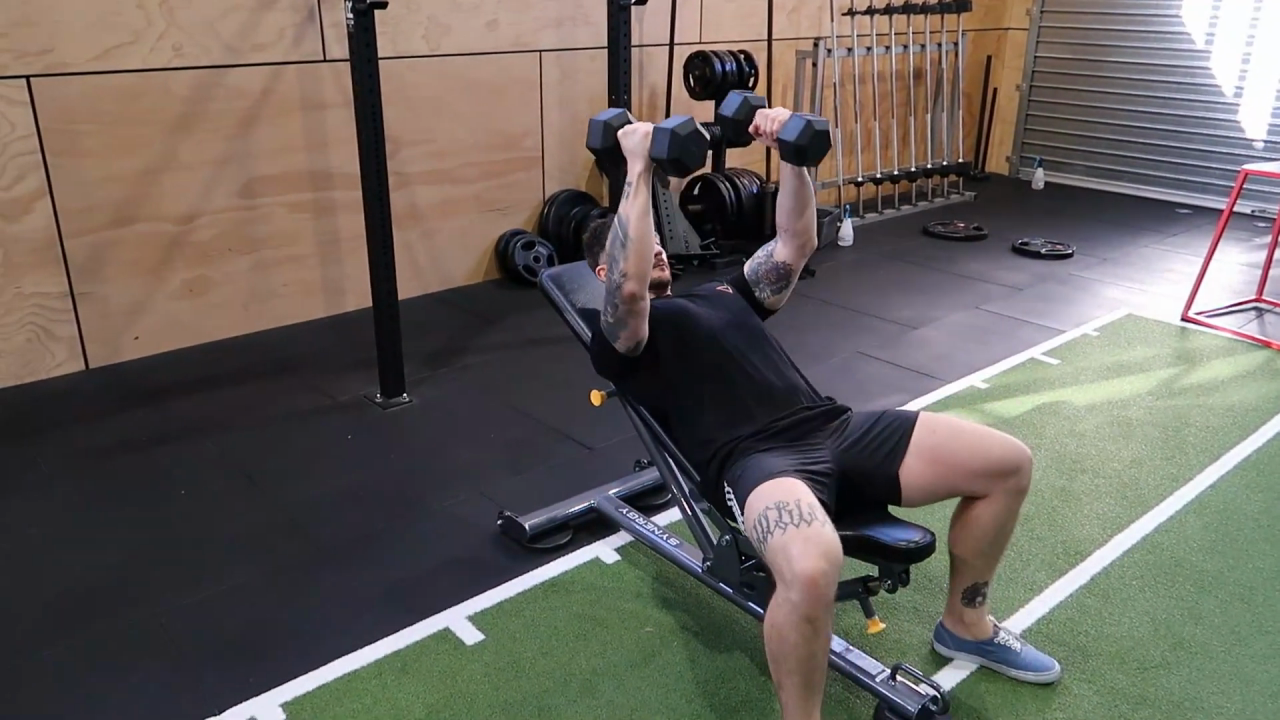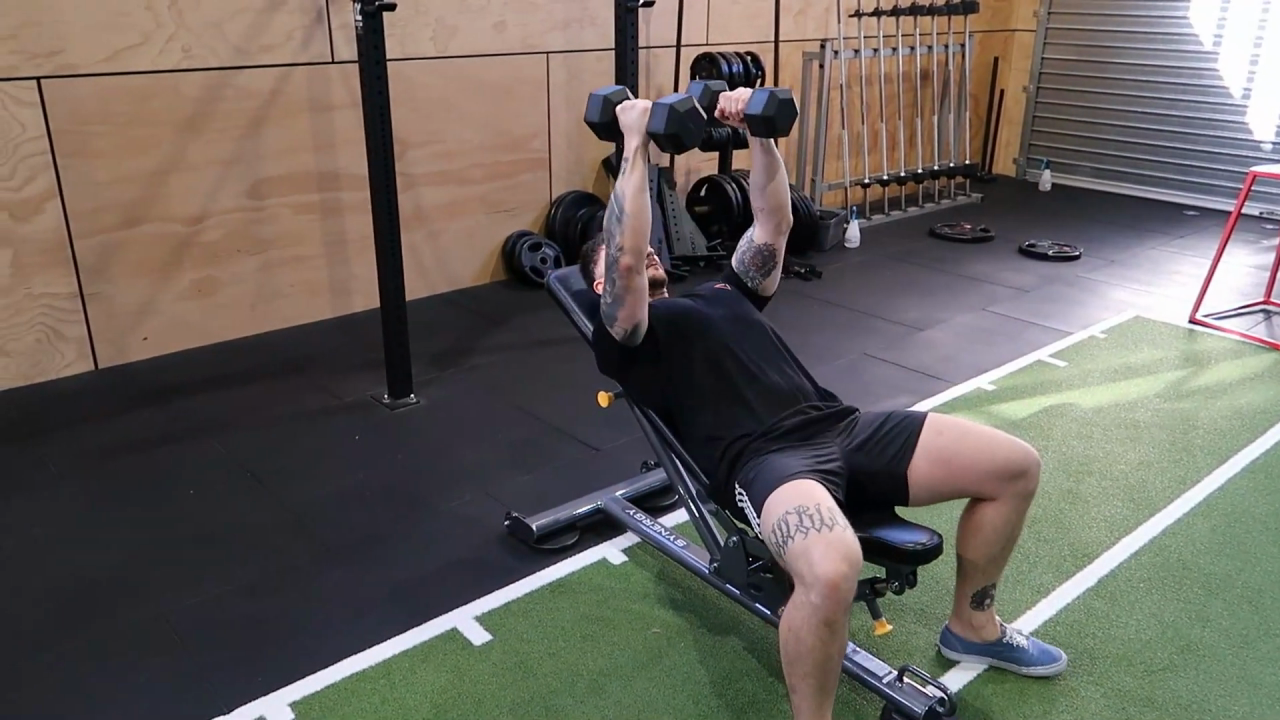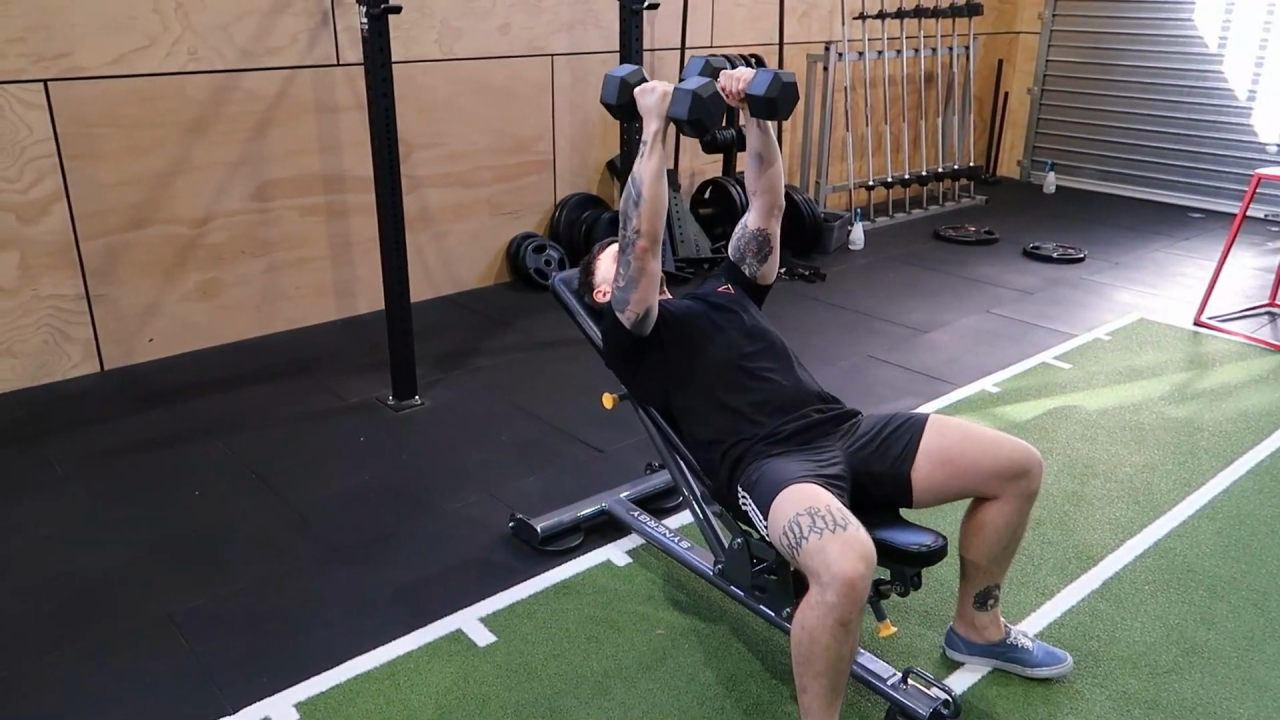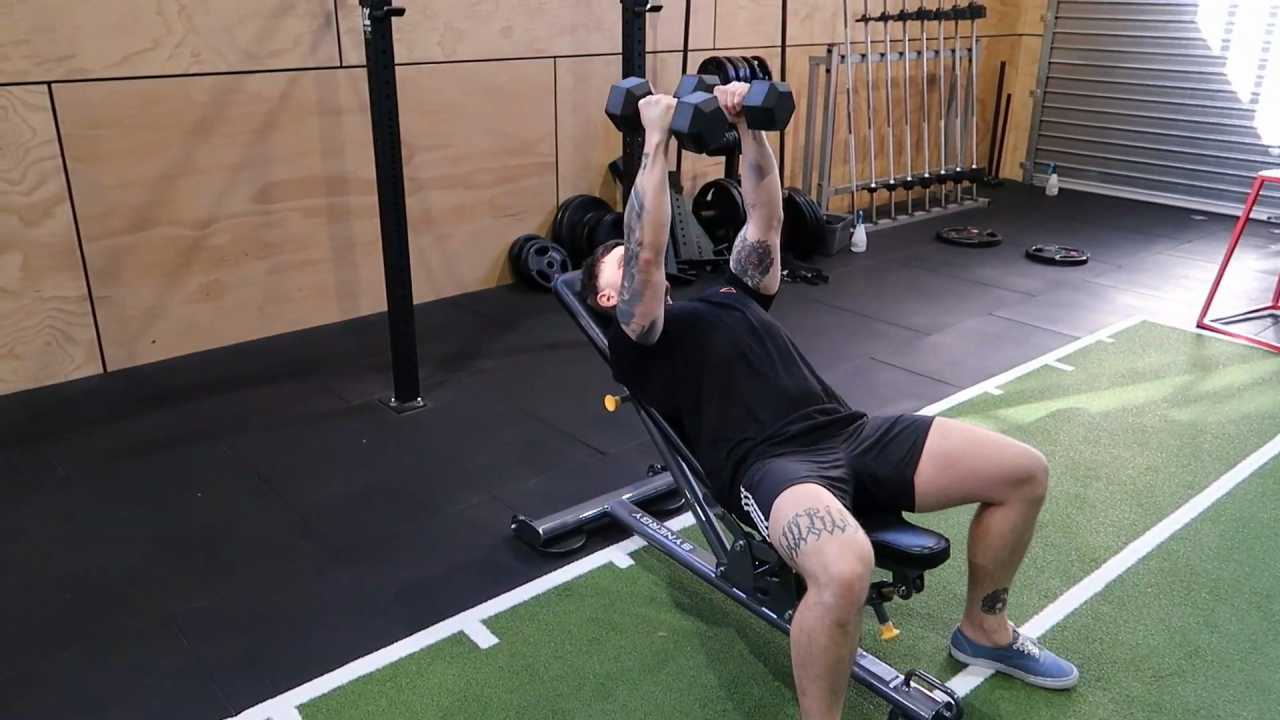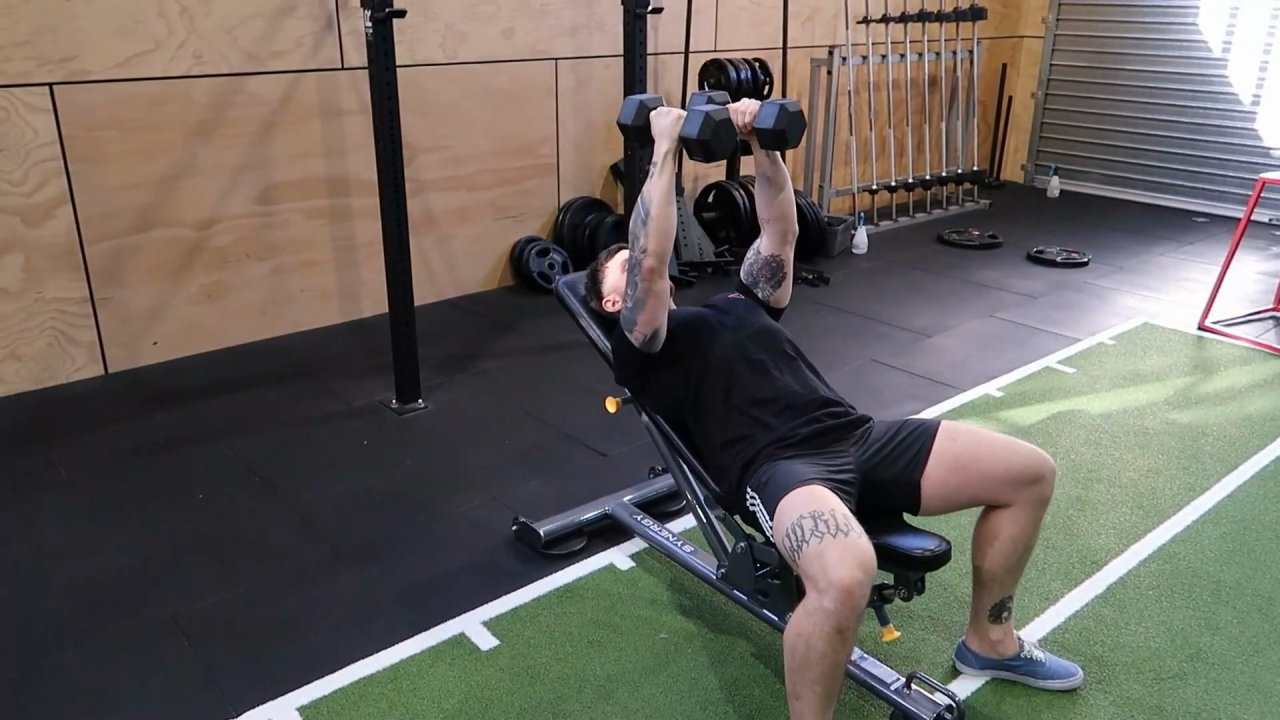
dt=0.3s
person 1, frame 1
left shoulder: (723, 291)
right shoulder: (620, 337)
left elbow: (797, 243)
right elbow: (629, 286)
right wrist: (639, 172)
left hip: (833, 429)
right hip: (755, 459)
left knee: (1008, 464)
right knee: (810, 569)
left ankle: (966, 625)
person 1, frame 2
left shoulder: (724, 289)
right shoulder: (623, 337)
left elbow: (774, 221)
right elbow: (625, 259)
left wrist: (757, 130)
right wrist: (635, 146)
left hip: (840, 429)
right hip: (764, 459)
left knee: (1016, 466)
right knee: (830, 572)
left ankle: (972, 626)
person 1, frame 3
left shoulder: (724, 289)
right shoulder: (631, 336)
left elbow: (767, 204)
right elbow: (644, 238)
left wrist: (753, 111)
right wrist: (654, 126)
left hip: (843, 432)
right hip: (765, 463)
left knee: (1018, 467)
right knee: (847, 568)
left ankle: (977, 628)
person 1, frame 4
left shoulder: (730, 295)
right shoulder: (637, 341)
left elbow: (765, 219)
right elbow: (650, 250)
left wrist: (749, 125)
right wrist: (656, 139)
left hip: (846, 433)
right hip: (769, 464)
left knee: (1024, 472)
right knee: (844, 570)
left ankle: (984, 631)
person 1, frame 5
left shoulder: (738, 301)
right shoulder: (641, 347)
left elbow: (780, 231)
right elbow: (651, 261)
left wrist: (760, 141)
right wrist: (664, 150)
left hip: (854, 436)
right hip: (775, 466)
left knee: (1031, 472)
right knee: (845, 575)
left ankle: (989, 641)
